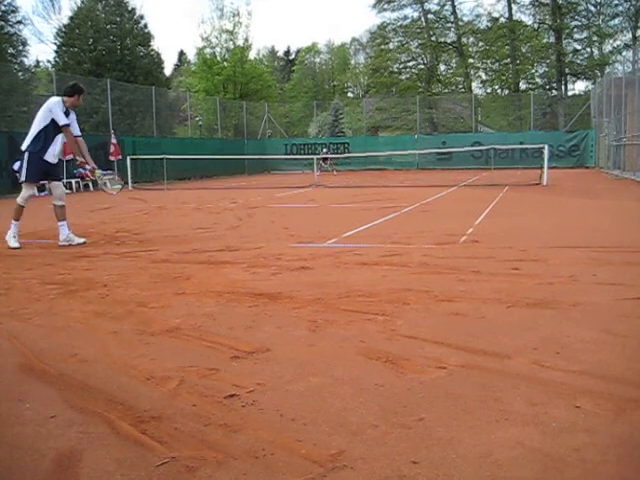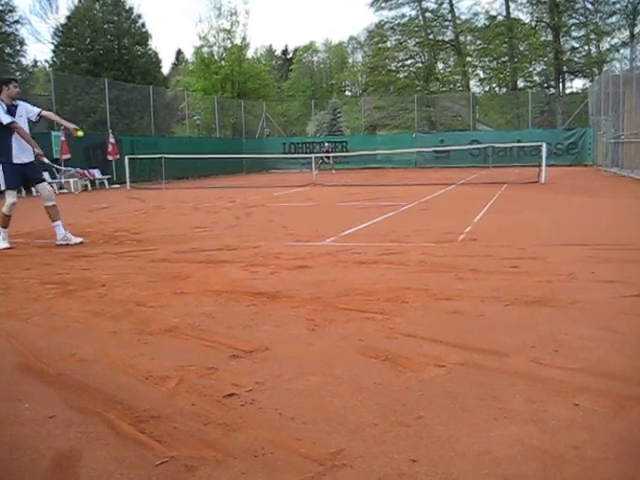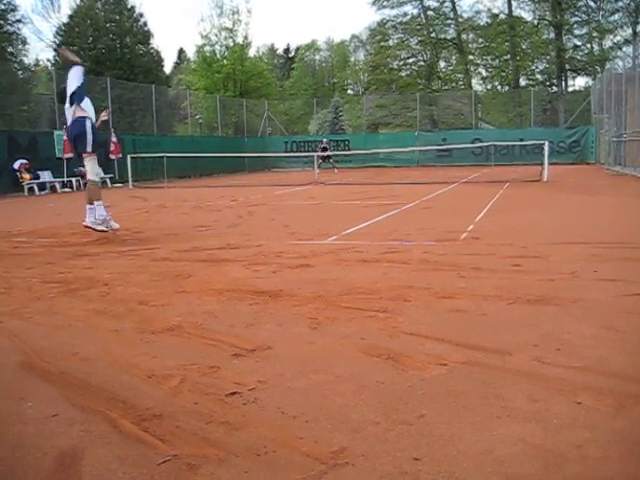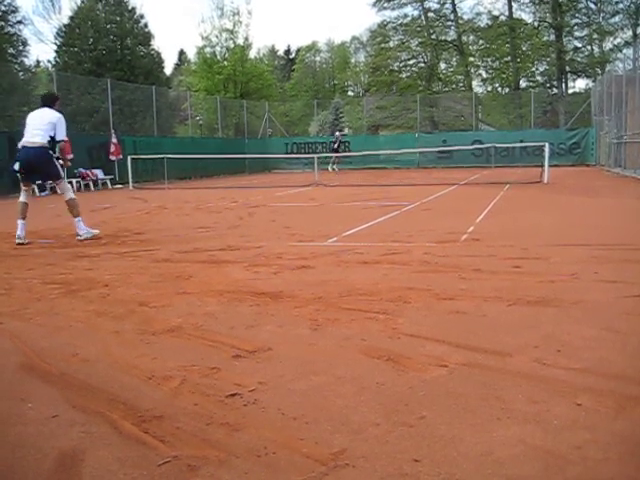
dt=1s
person 1, frame 1
left shoulder: (71, 114)
right shoulder: (54, 103)
left elbow: (78, 138)
right elbow: (67, 132)
left wrist: (90, 161)
right wrist: (78, 156)
left hip: (52, 157)
right hip: (34, 153)
left knee: (59, 193)
right knee: (27, 193)
left ankle: (65, 235)
right ankle: (13, 232)
person 1, frame 2
left shoulder: (22, 106)
left elbow: (45, 113)
right elbow: (16, 128)
left wrist: (66, 123)
right wrist: (36, 147)
left hip: (28, 160)
left knee: (47, 193)
left ankle: (61, 234)
person 1, frame 3
left shoulder: (71, 107)
right shoulder: (73, 91)
right elbow: (77, 65)
left wrist: (98, 120)
left hip: (77, 129)
right hip: (82, 124)
left knee: (94, 172)
right knee: (93, 170)
left ankle: (98, 216)
right ankle: (96, 216)
person 1, frame 4
left shoulder: (31, 115)
right shoulder: (58, 117)
right elbow: (61, 145)
right wrist: (66, 160)
left hip: (24, 152)
right hip: (42, 153)
left knee: (25, 192)
right knee: (66, 189)
left ankle: (20, 234)
right ankle: (81, 229)
